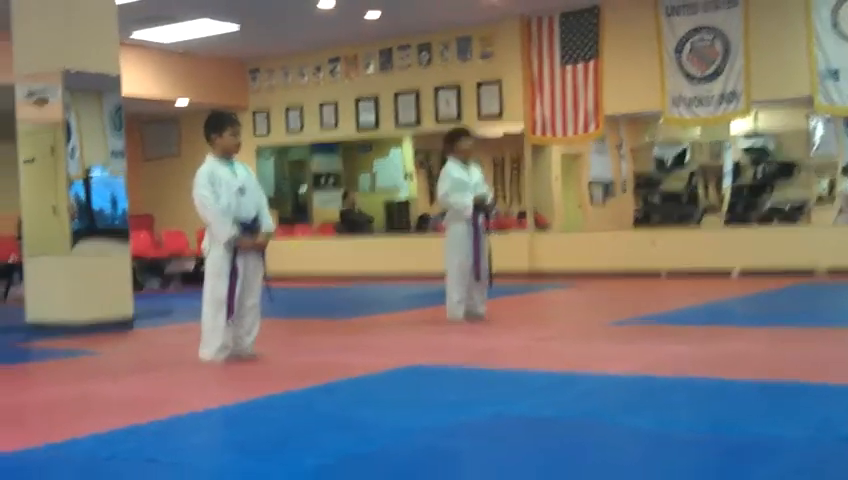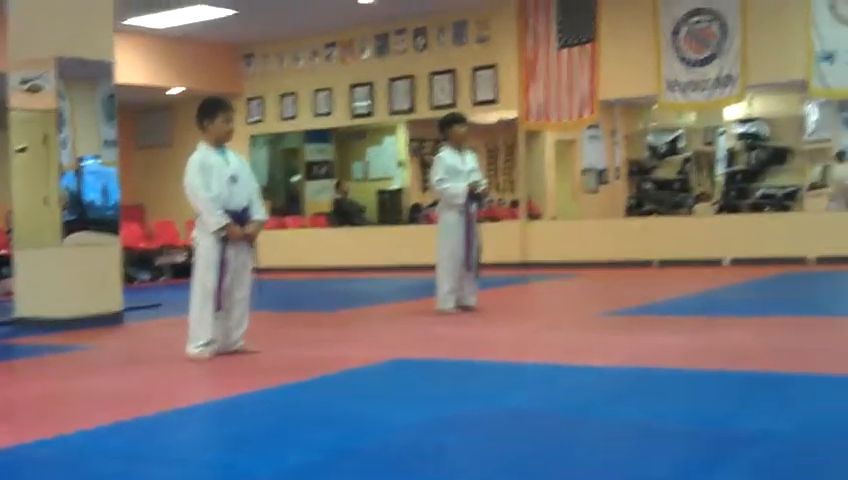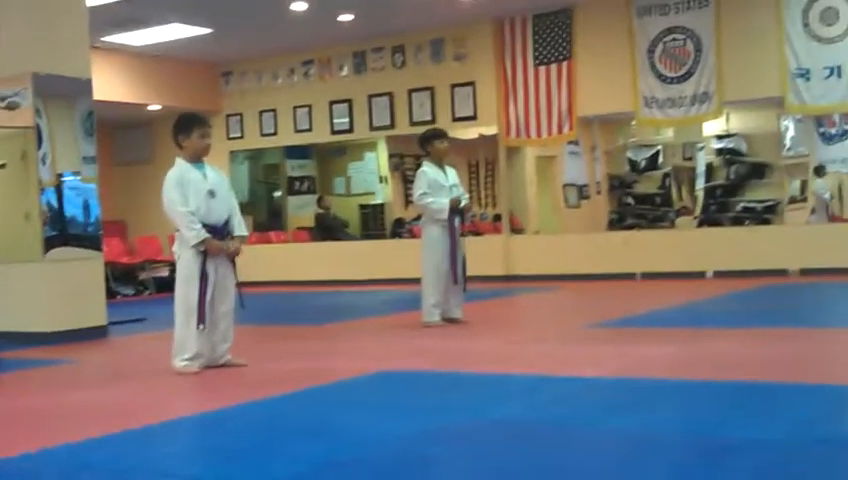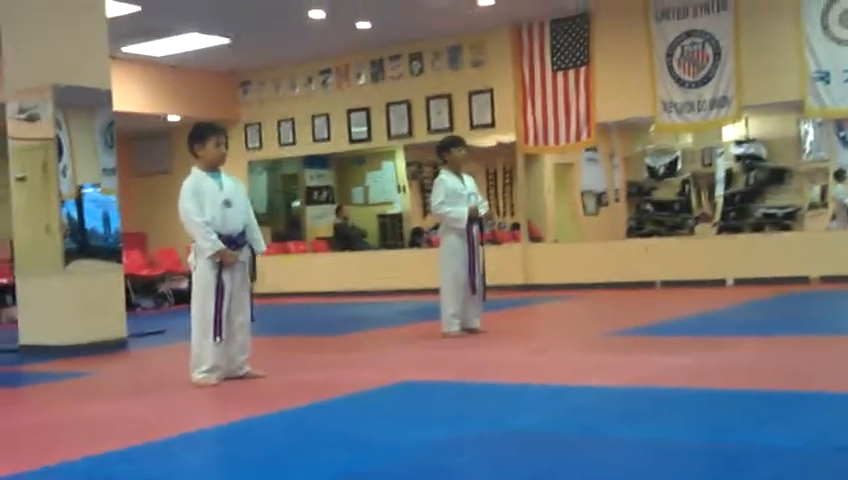
dt=0.3s
person 1, frame 1
left shoulder: (245, 171)
right shoulder: (207, 172)
left elbow: (260, 201)
right elbow: (210, 209)
left wrist: (265, 231)
right wrist: (235, 237)
left hip: (252, 241)
right hip: (223, 243)
left knee: (249, 297)
right knee: (219, 296)
left ankle: (242, 346)
right ankle: (214, 349)
person 1, frame 2
left shoulder: (237, 159)
right shoulder: (198, 160)
left elbow: (252, 191)
right elbow: (201, 198)
left wrist: (256, 221)
right wrist: (226, 226)
left hip: (242, 232)
right hip: (214, 233)
left knee: (238, 289)
right knee: (208, 288)
left ankle: (232, 340)
right ankle: (201, 344)
person 1, frame 3
left shoulder: (217, 174)
right shoulder: (176, 175)
left elbow: (231, 206)
right elbow: (179, 213)
left wrist: (237, 236)
right wrist: (204, 240)
left hip: (223, 245)
right hip: (194, 247)
left knee: (223, 303)
right knee: (192, 303)
left ankle: (218, 354)
right ankle: (187, 358)
person 1, frame 4
left shoulder: (233, 183)
right shoulder: (192, 184)
left elbow: (248, 217)
right elbow: (194, 222)
left wrist: (257, 250)
right wrist: (219, 251)
left hip: (239, 256)
right hip: (210, 258)
left knee: (239, 314)
right knee: (208, 315)
left ankle: (237, 366)
right ankle: (206, 370)
person 2, frame 1
left shoulder: (476, 170)
right shoulder: (449, 170)
left elbow: (485, 192)
right elbow: (444, 197)
left wrist: (487, 202)
right wrist: (471, 201)
left hip: (476, 223)
right hip: (459, 224)
left knee: (479, 266)
right knee: (459, 267)
left ankle: (475, 307)
right ankle: (456, 310)
person 2, frame 2
left shoulder: (470, 157)
right shoulder: (443, 157)
left elbow: (478, 180)
right elbow: (437, 185)
left wrist: (481, 190)
right wrist: (464, 189)
left hip: (469, 211)
right hip: (451, 212)
left knee: (470, 256)
right knee: (450, 257)
left ankle: (466, 299)
right ankle: (446, 302)
person 2, frame 3
left shoulder: (451, 172)
right shoulder: (424, 172)
left elbow: (461, 195)
right elbow: (419, 199)
left wrist: (464, 205)
right wrist: (447, 205)
left hip: (452, 226)
right hip: (435, 227)
left knee: (455, 269)
right knee: (435, 270)
left ankle: (451, 312)
right ankle: (432, 315)
person 2, frame 4
left shoulder: (469, 180)
right shoulder: (442, 181)
left elbow: (479, 202)
right elbow: (437, 208)
left wrist: (483, 213)
right wrist: (465, 214)
left hip: (471, 235)
right hip: (453, 236)
left knee: (474, 278)
right knee: (454, 280)
left ankle: (471, 322)
right ankle: (451, 325)
